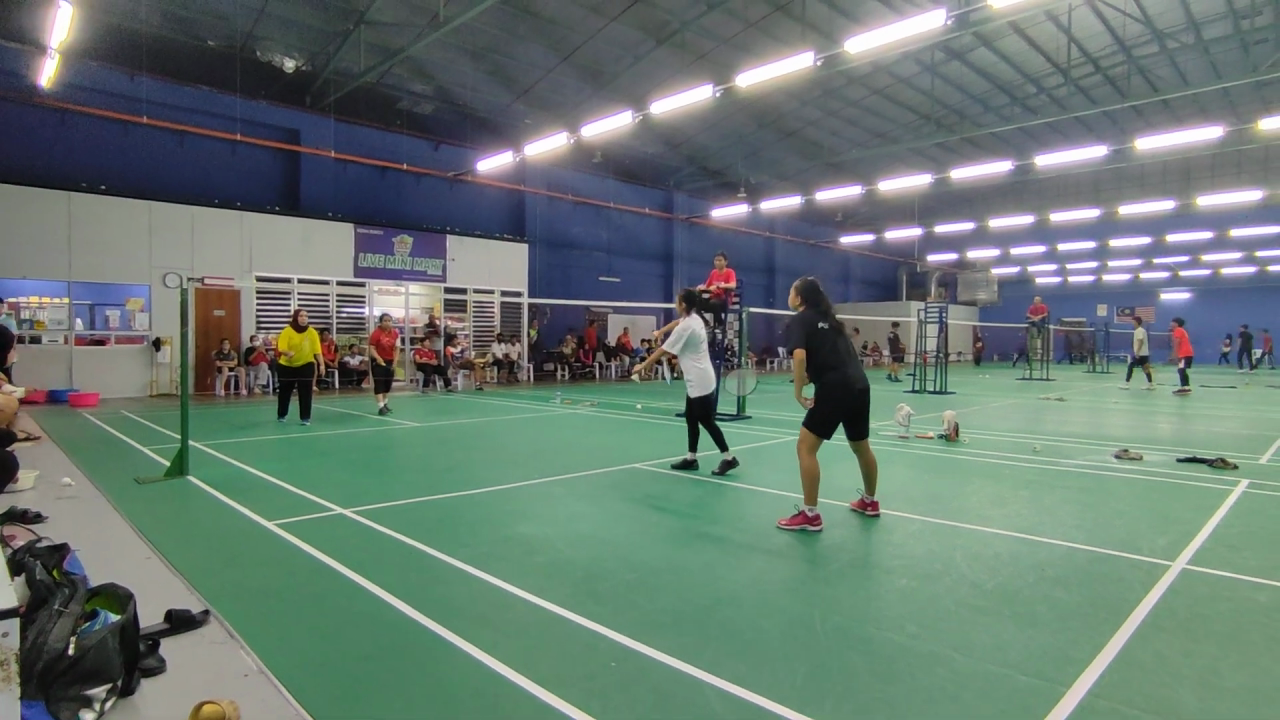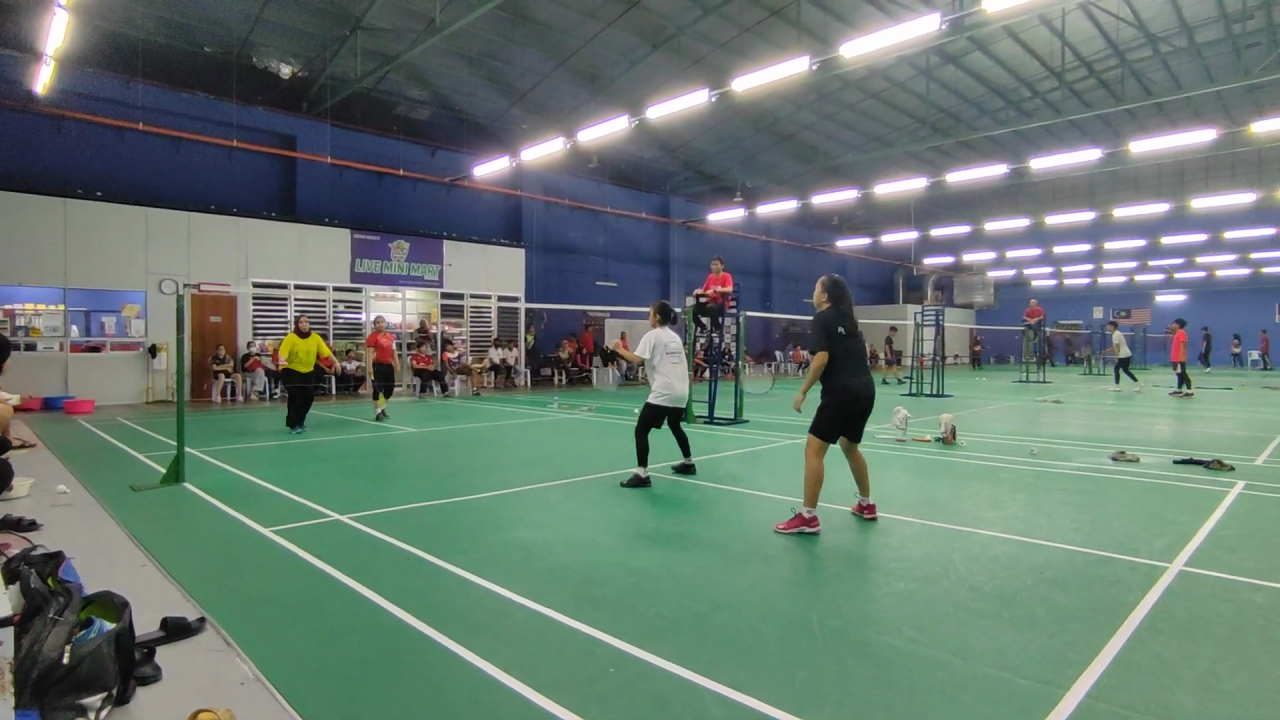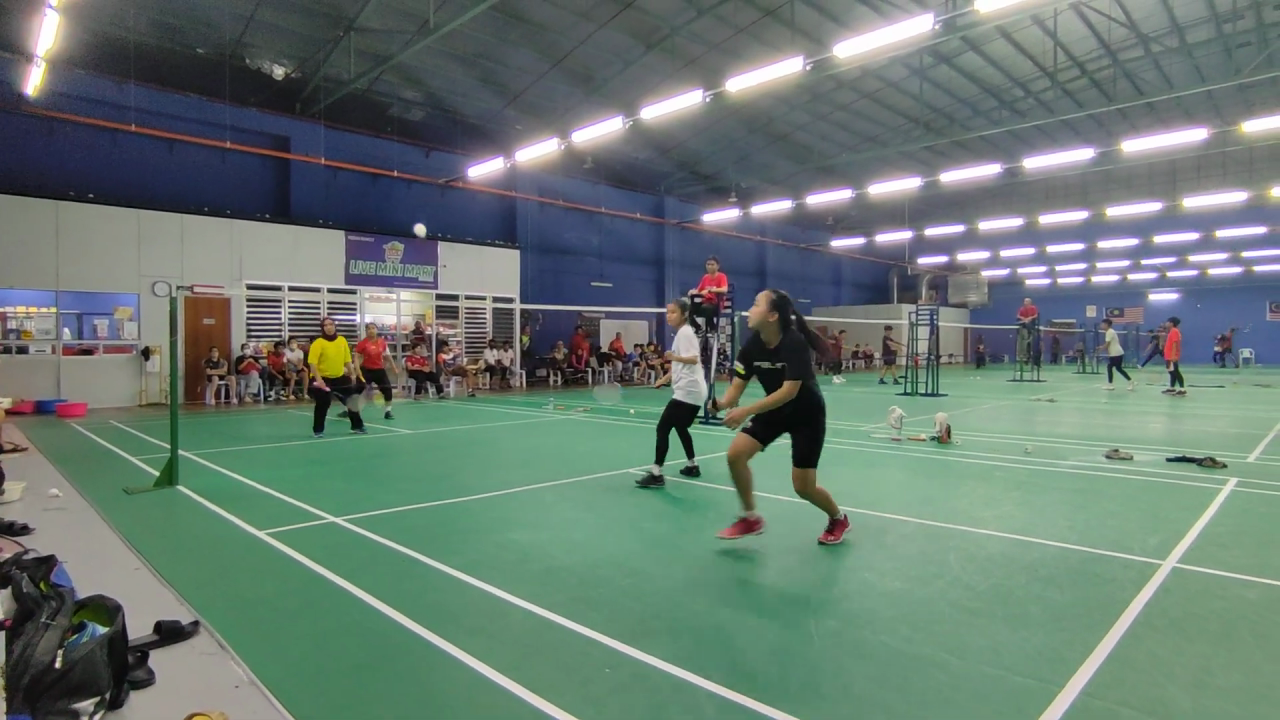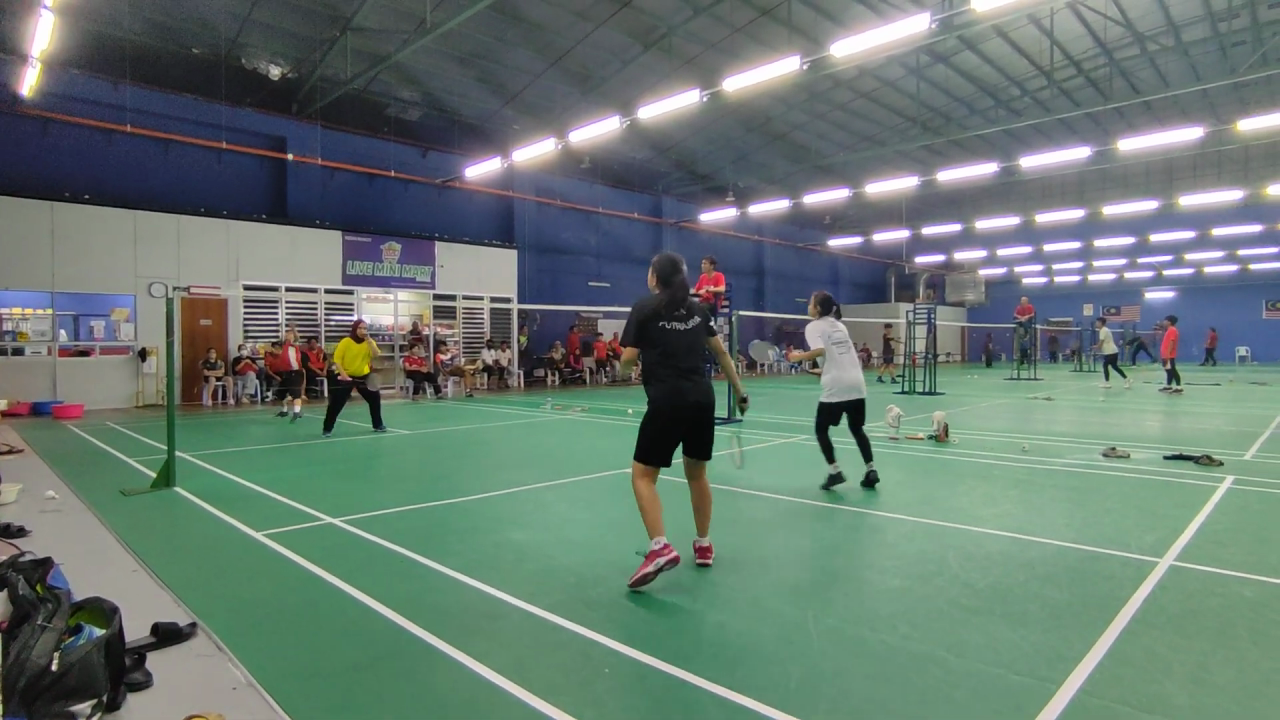
dt=1s
person 1, frame 1
left shoulder: (800, 319)
right shoulder: (828, 319)
left elbow: (800, 356)
left wrist: (798, 392)
right wrist: (811, 375)
left hip: (834, 389)
right hip: (859, 386)
left knee: (806, 447)
right knee: (861, 447)
left ankle: (810, 515)
right ankle: (870, 501)
person 1, frame 2
left shoulder: (822, 319)
right shoulder: (849, 319)
left elbow: (821, 359)
right elbow: (863, 353)
left wrist: (802, 392)
left hip: (840, 393)
right hip: (866, 390)
left knee: (814, 451)
right knee: (850, 447)
left ankle: (808, 517)
right ankle: (866, 504)
person 1, frame 3
left shoulder: (795, 344)
right shoulder: (753, 345)
left elbow: (789, 391)
right elbow: (737, 386)
left wrist: (747, 411)
right wrist: (725, 404)
left hip: (807, 415)
right hip: (775, 411)
left knee: (803, 486)
right knee: (735, 454)
left ankle: (838, 520)
right ankle: (750, 518)
person 1, frame 4
left shoulder: (644, 309)
right shoulder: (697, 309)
left elbow: (629, 358)
right elbow: (721, 353)
left wrist: (624, 366)
right wrist: (738, 391)
left hip: (667, 400)
right hip: (702, 399)
left knee: (642, 477)
right knee: (696, 473)
left ankle: (660, 548)
right ankle: (704, 546)
person 2, frame 1
left shoulder: (685, 328)
right shoulder: (695, 319)
left elbow: (663, 351)
right elbow: (678, 321)
left wrist: (642, 366)
left hip: (699, 381)
right hip: (696, 380)
left knee: (706, 420)
right knee: (691, 419)
left ankle: (728, 458)
right ankle: (691, 458)
person 2, frame 2
left shoulder: (652, 335)
right shoulder: (675, 337)
left elbow: (638, 359)
left wrist: (620, 349)
left hip: (663, 393)
right hip: (681, 391)
left knee: (641, 430)
right knee: (675, 426)
left ankle: (642, 474)
right ankle: (688, 463)
person 2, frame 3
left shoulder: (685, 333)
right shoulder: (684, 333)
left elbow: (694, 359)
left wrist: (673, 357)
right wrist: (665, 378)
left hip: (688, 391)
right hip: (694, 391)
left knee: (662, 428)
right knee: (681, 427)
left ankle: (656, 474)
right ankle: (692, 465)
person 2, frame 4
left shoulder: (814, 327)
right shoulder: (840, 325)
left elbow: (819, 350)
left wrist: (799, 356)
left hip: (835, 387)
right hip: (856, 384)
left knee: (821, 429)
right knee: (857, 429)
left ankle: (834, 471)
right ankle: (871, 470)
